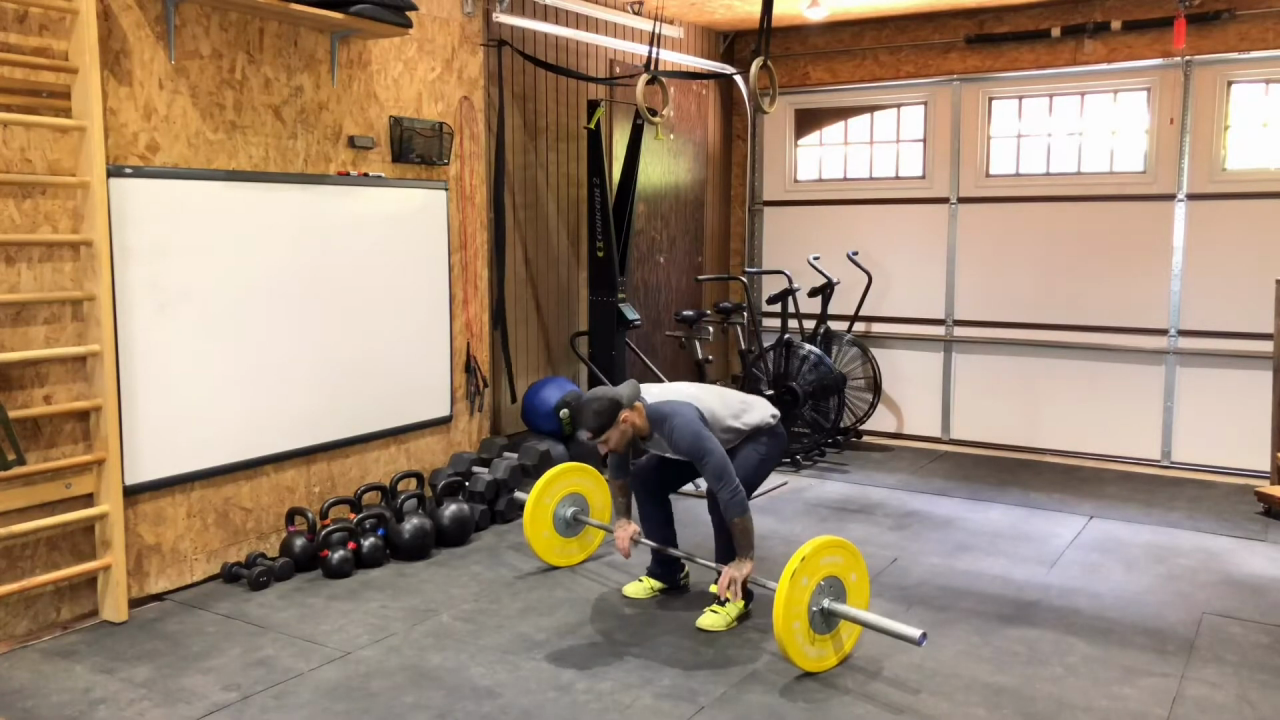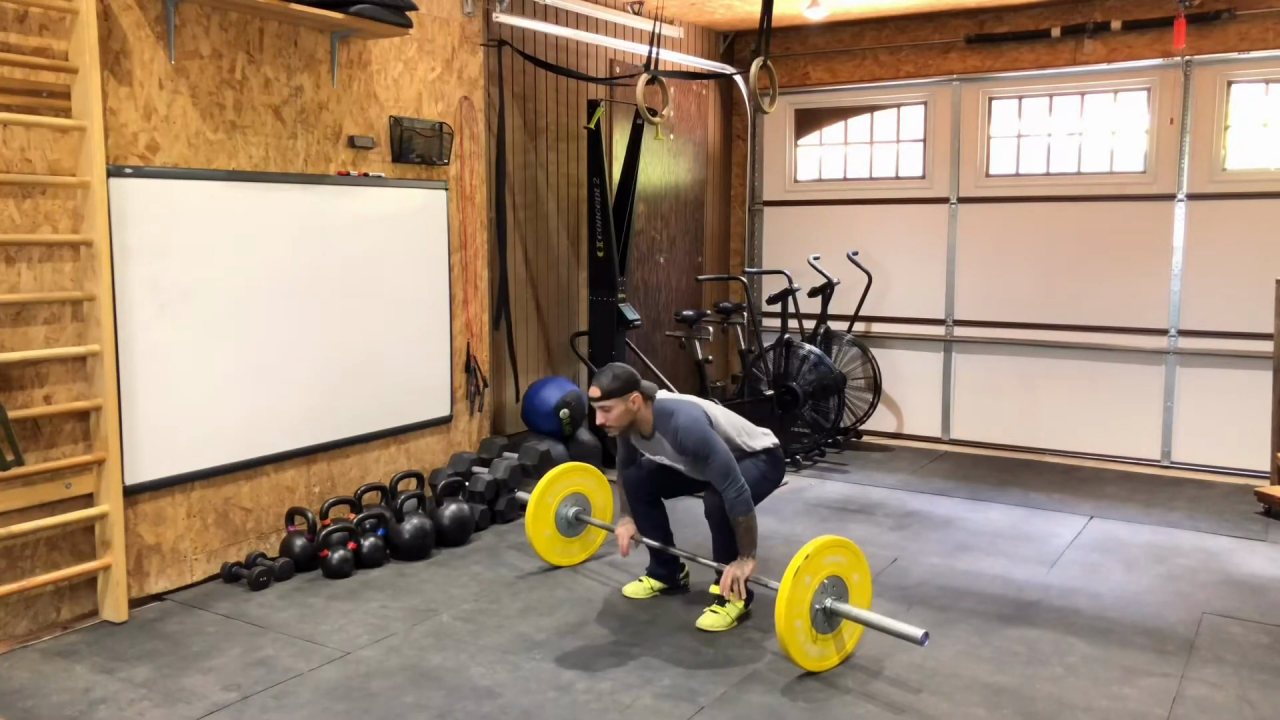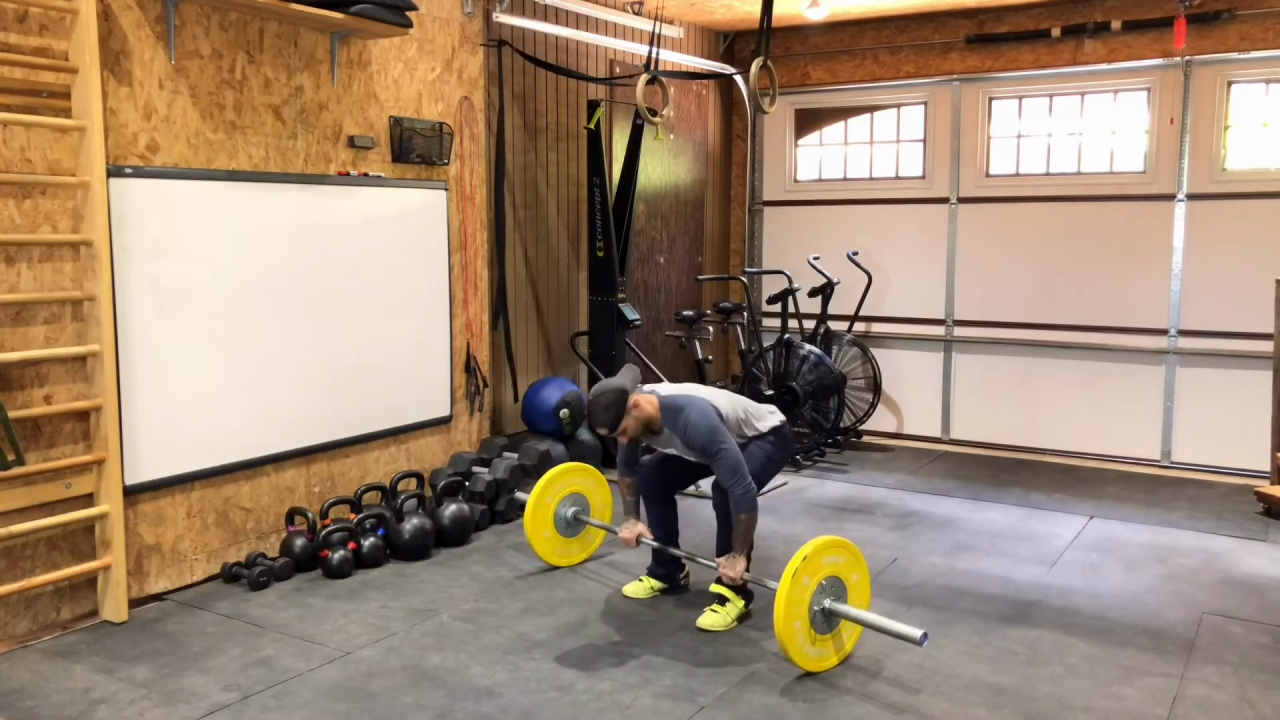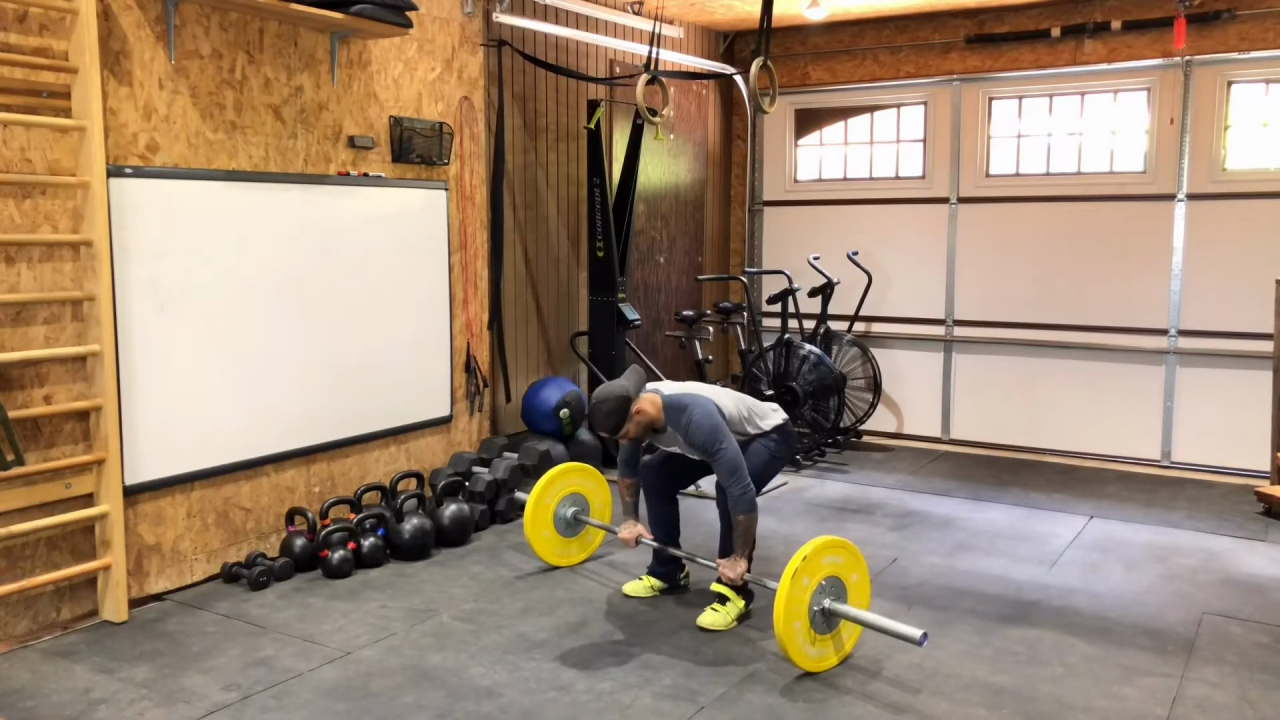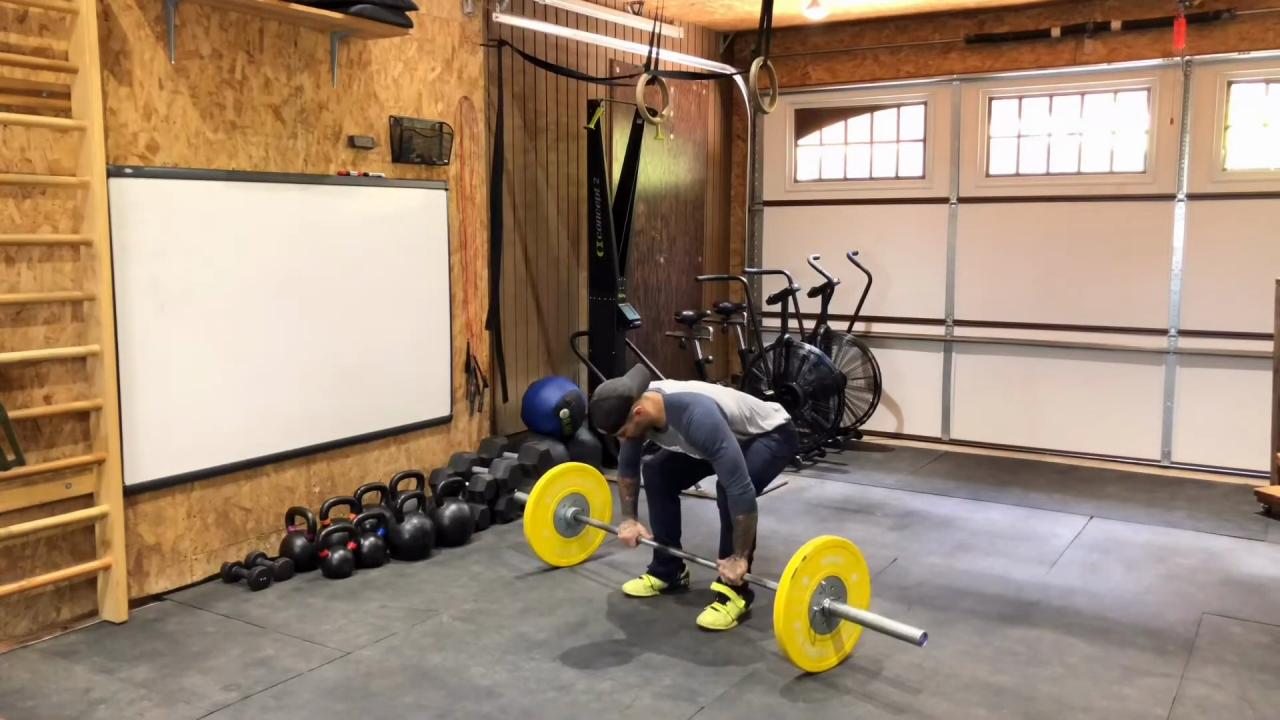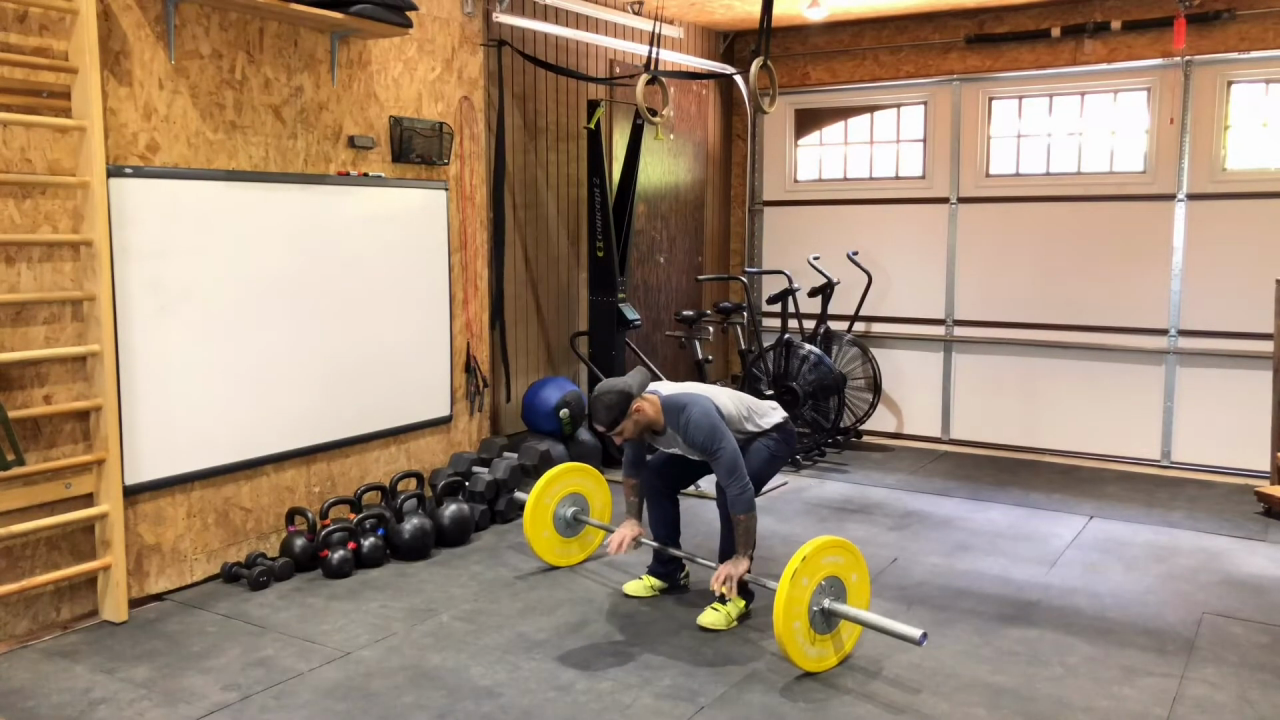
dt=0.4s
person 1, frame 1
left shoulder: (679, 424)
right shoulder: (624, 412)
left elbow: (730, 491)
right elbow: (618, 469)
left wrist: (744, 559)
right wrist: (623, 519)
left hip: (760, 433)
right hip: (718, 434)
left knee: (719, 497)
right knee: (644, 478)
left ankle: (733, 594)
right ankle: (668, 572)
person 1, frame 2
left shoulder: (684, 424)
right shoulder: (629, 418)
left elbow: (736, 492)
right elbow: (626, 467)
left wrist: (746, 558)
right wrist: (626, 517)
left hip: (760, 458)
left knee: (717, 502)
right knee: (637, 481)
left ankle: (733, 593)
right ankle: (668, 573)
person 1, frame 3
left shoulder: (694, 419)
right shoulder: (631, 412)
left elbow: (742, 488)
right elbow: (628, 466)
left wrist: (739, 555)
right wrist: (631, 517)
left hip: (766, 436)
right hip: (724, 436)
left knee: (725, 491)
right knee: (651, 477)
left ankle: (734, 591)
right ankle: (668, 571)
person 1, frame 4
left shoulder: (697, 419)
right shoulder: (635, 407)
left elbow: (741, 488)
right elbow: (628, 466)
left wrist: (740, 558)
right wrist: (630, 518)
left hip: (769, 434)
right hip: (728, 434)
left knee: (727, 490)
right knee: (654, 474)
left ankle: (735, 591)
right ankle: (668, 571)
person 1, frame 5
left shoulder: (698, 417)
right shoulder: (637, 406)
left elbow: (741, 488)
right elbow: (628, 465)
left wrist: (740, 558)
right wrist: (629, 518)
left hip: (772, 434)
right hip: (730, 434)
left knee: (728, 489)
right knee: (657, 474)
left ankle: (735, 591)
right ankle: (669, 570)
person 1, frame 6
left shoulder: (695, 418)
right shoulder: (636, 410)
left elbow: (739, 487)
right elbow: (634, 467)
left wrist: (742, 557)
right wrist: (633, 519)
left hip: (770, 434)
right hip: (729, 433)
left knee: (728, 490)
right knee: (655, 475)
left ankle: (736, 592)
right ankle: (668, 571)
